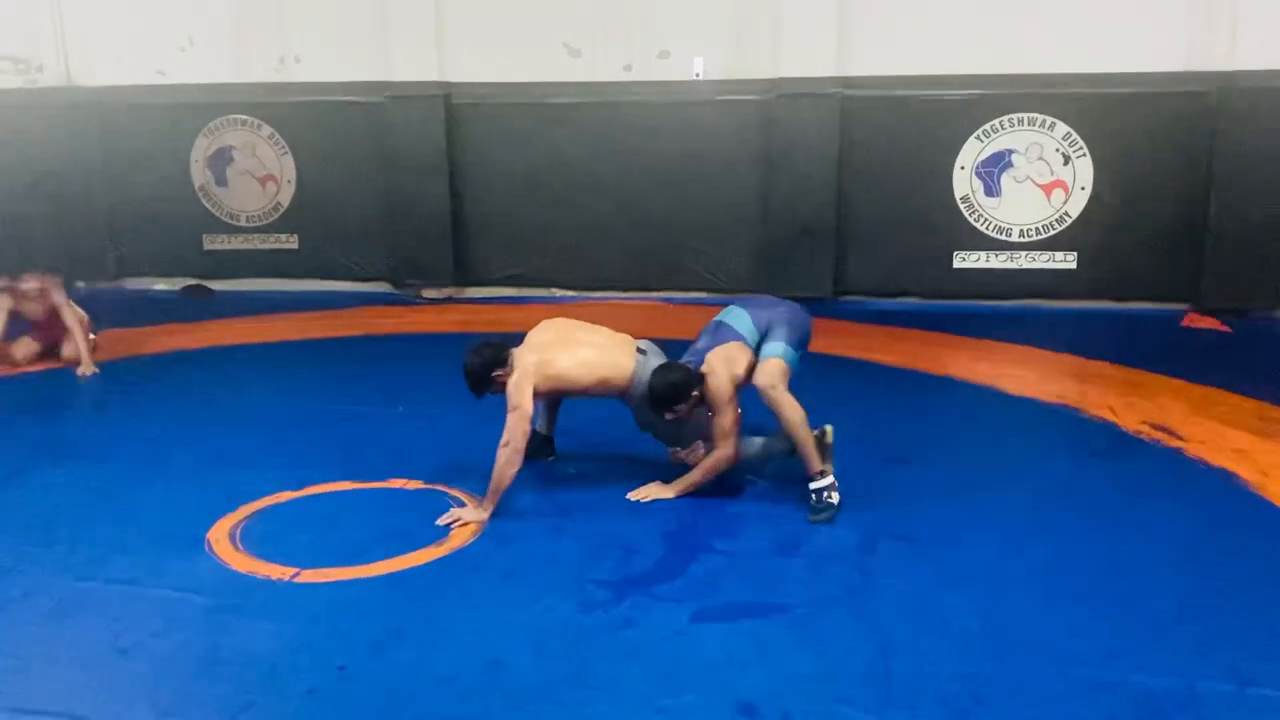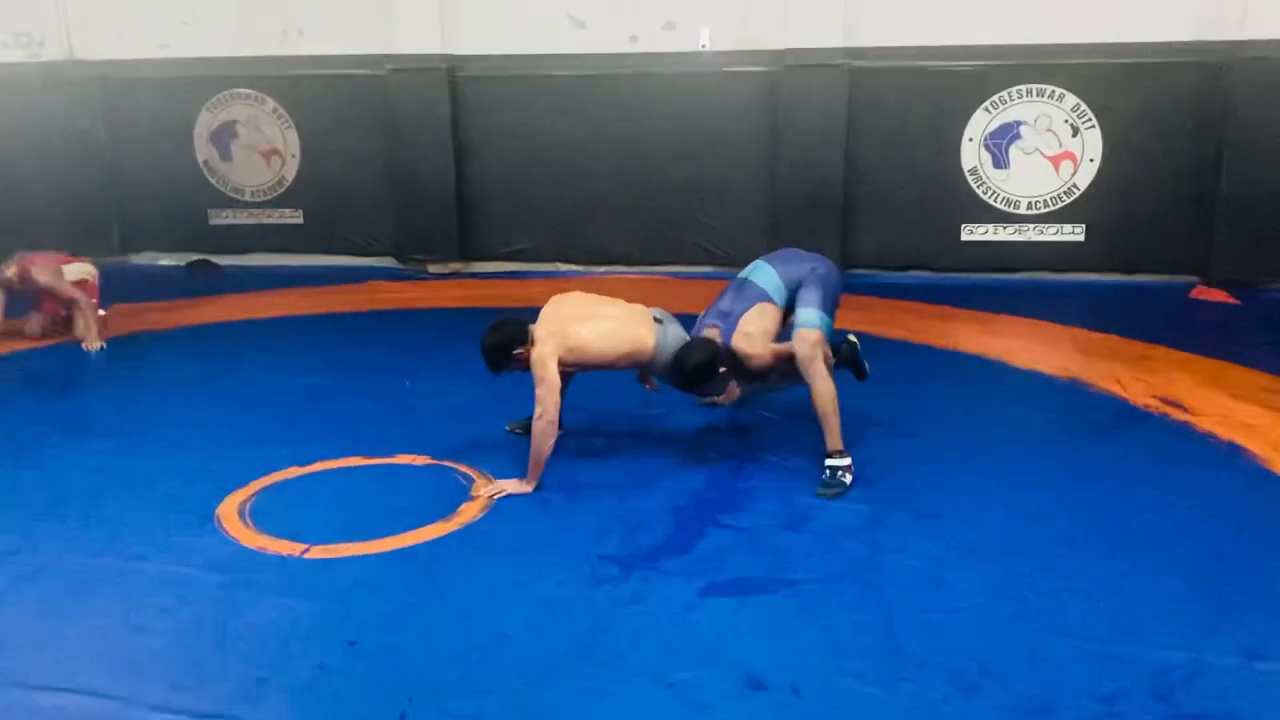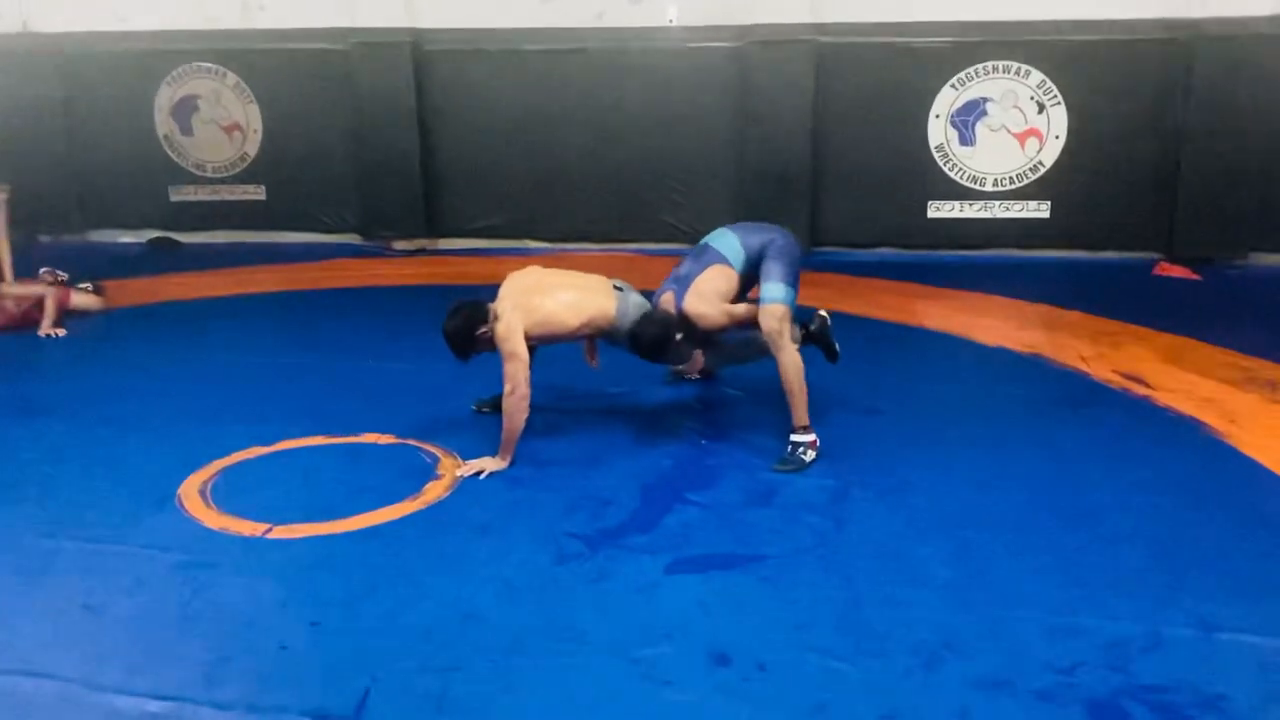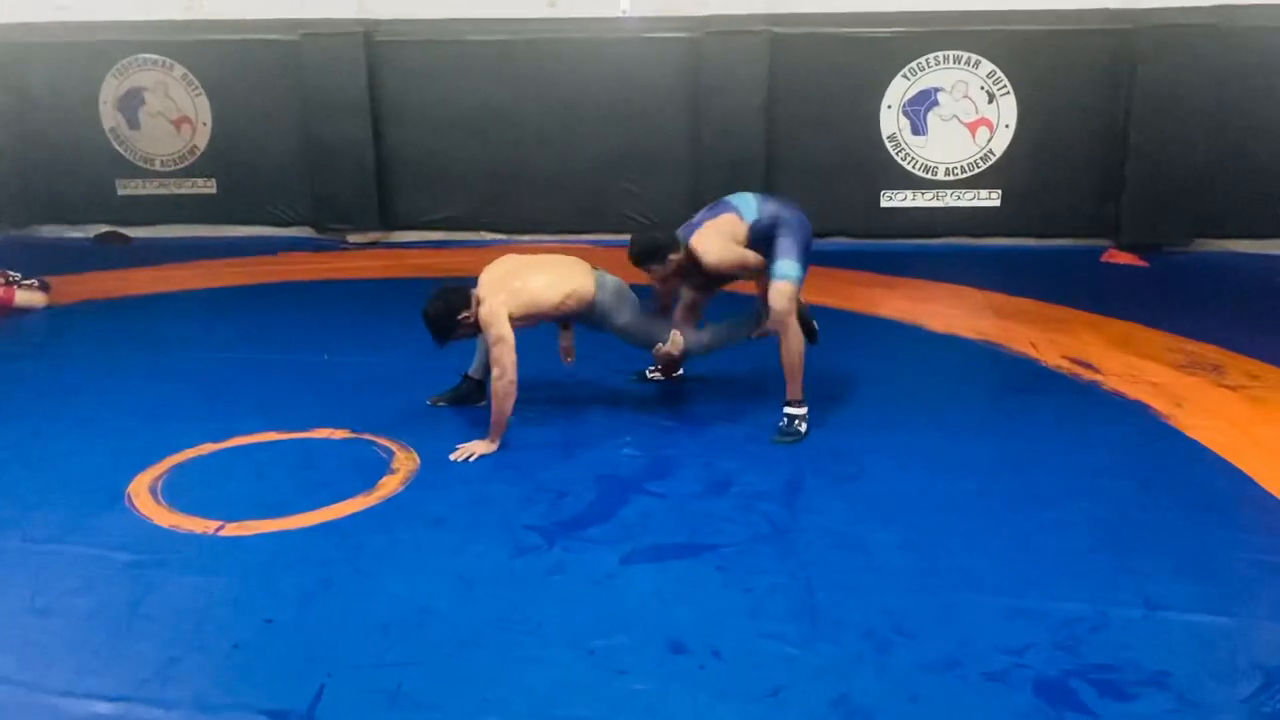
dt=1s
person 1, frame 1
left shoulder: (521, 377)
right shoulder: (545, 331)
left elbow: (511, 447)
left wrist: (484, 510)
left hip: (644, 383)
right hip: (642, 351)
left knee: (705, 451)
person 1, frame 2
left shoulder: (543, 353)
right shoulder: (557, 304)
left elbow: (546, 419)
left wrist: (528, 482)
left hip: (663, 349)
right hip: (655, 319)
person 1, frame 3
left shoulder: (508, 327)
right shoulder: (515, 280)
left elbow: (518, 394)
left wrist: (503, 458)
right wrist: (590, 338)
left hip: (624, 317)
right hip: (617, 292)
person 1, frame 4
left shoulder: (488, 310)
right shoulder: (491, 271)
left elbow: (505, 378)
left wrist: (492, 440)
right wrist: (565, 329)
left hip: (600, 299)
right hip: (585, 274)
left knee: (683, 345)
left ankle: (767, 321)
right ankle: (471, 386)
person 2, frame 1
left shoulder: (715, 382)
right shoulder: (680, 376)
left elbow: (726, 450)
left wrist: (673, 489)
left hip: (785, 316)
right hip: (750, 312)
left knee: (768, 384)
left ankle: (822, 480)
person 2, frame 2
left shoulder: (750, 351)
right shoulder: (700, 338)
left elbow: (805, 355)
right wrist: (738, 382)
left hip: (815, 273)
right hip: (780, 265)
left knee: (808, 356)
left ankle: (838, 458)
person 2, frame 3
left shoulder: (703, 313)
right shoulder: (660, 304)
left elbow: (756, 312)
left hip: (775, 245)
right hip: (739, 239)
left knee: (773, 330)
left ankle: (804, 435)
person 2, frame 4
left shoulder: (711, 256)
right shoulder: (674, 252)
left elbow: (761, 265)
right elbow: (664, 300)
left wrist: (766, 312)
left hip: (785, 223)
right hip: (748, 221)
left knee: (781, 308)
right knee: (691, 296)
left ankle: (796, 407)
right ankle: (671, 366)
